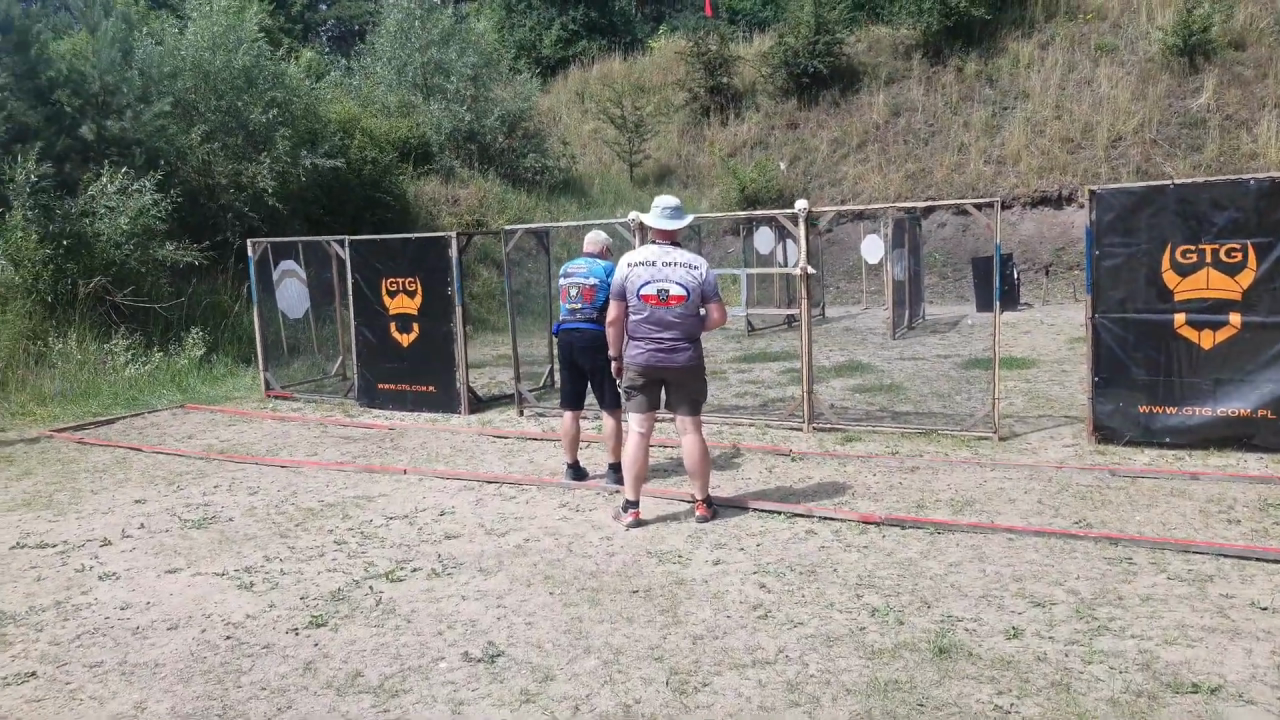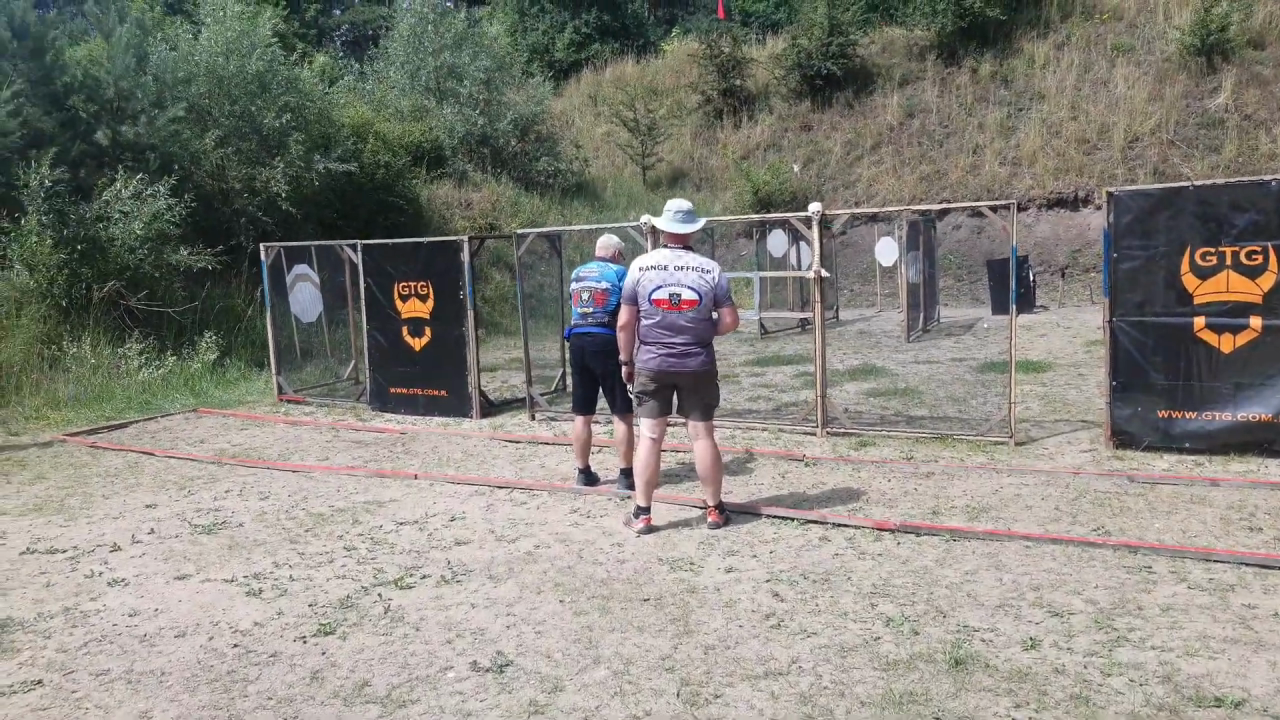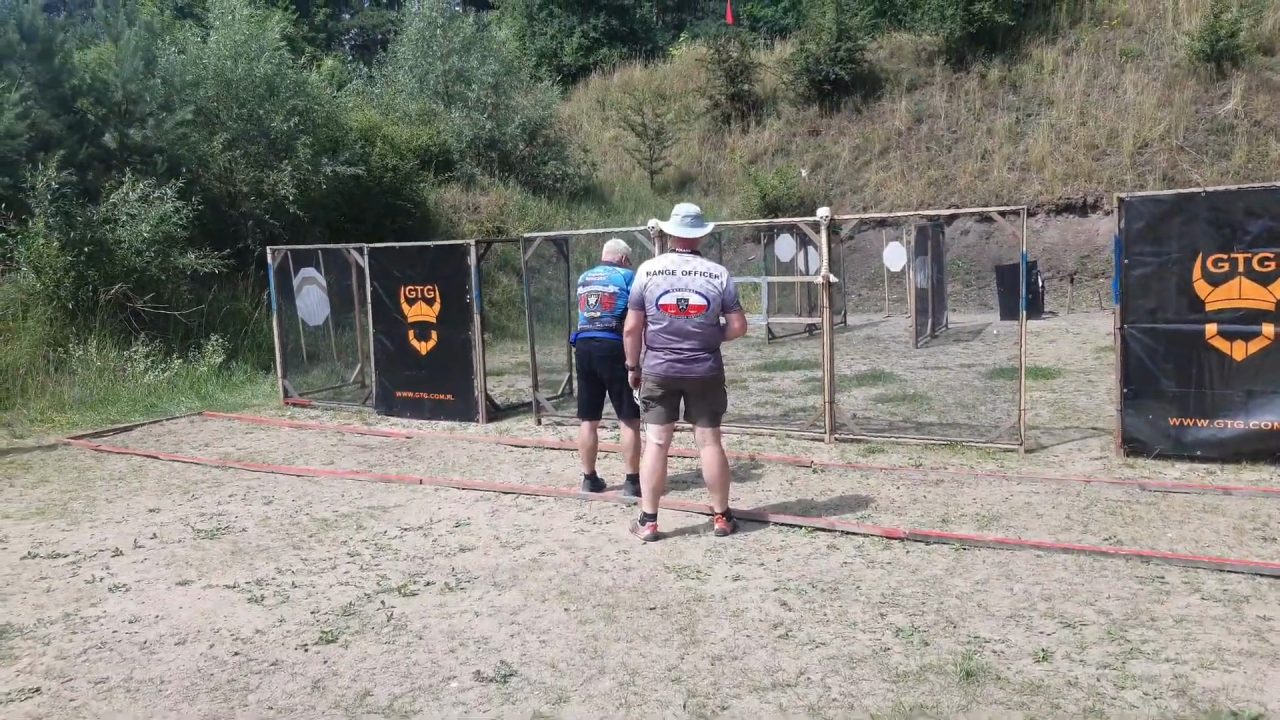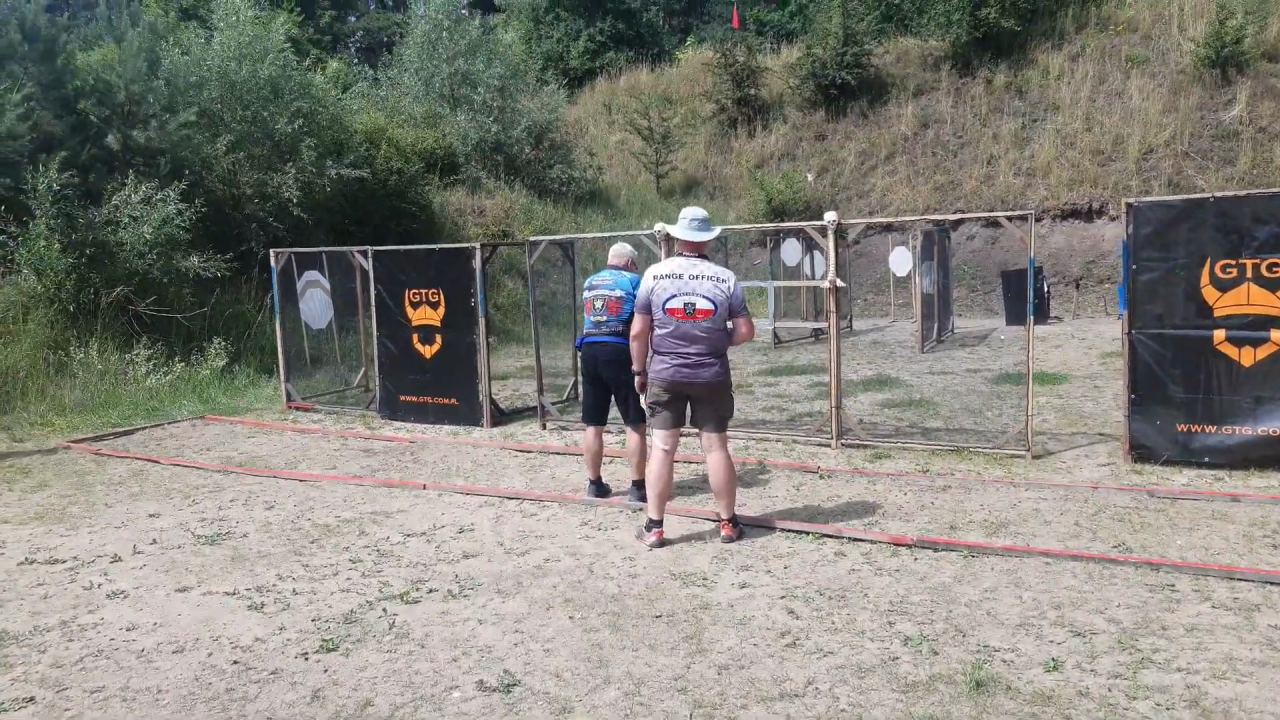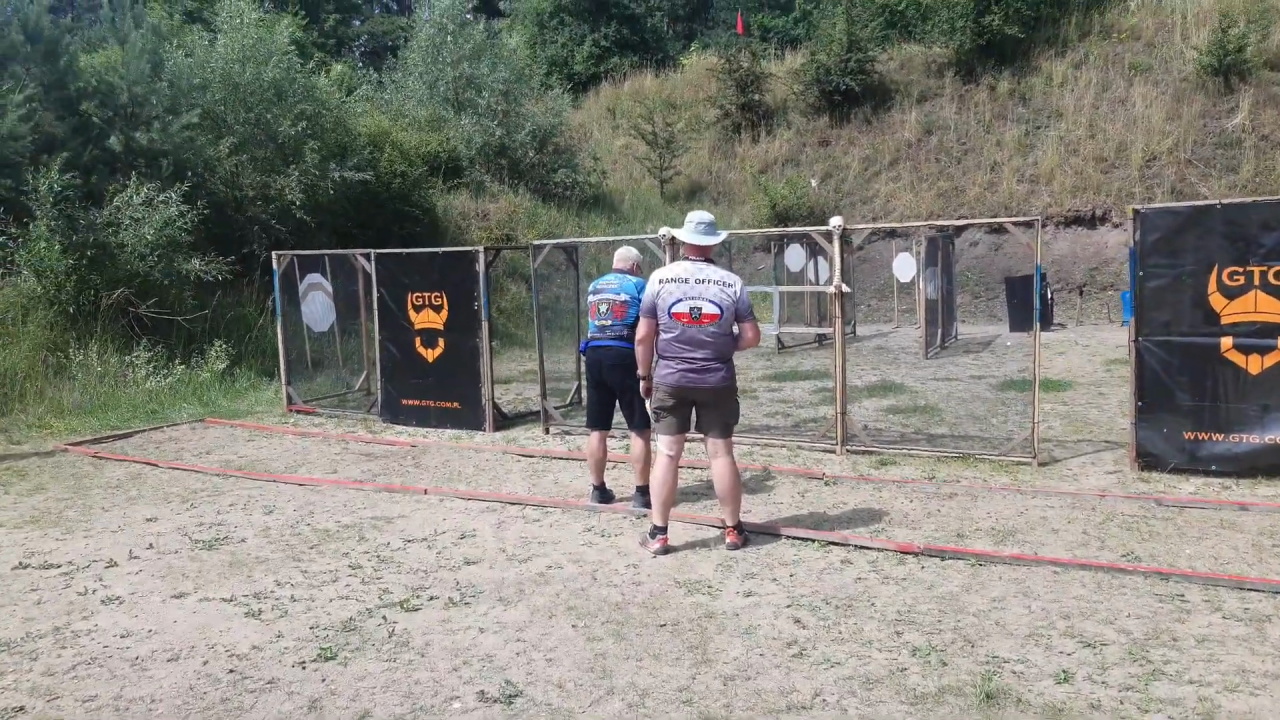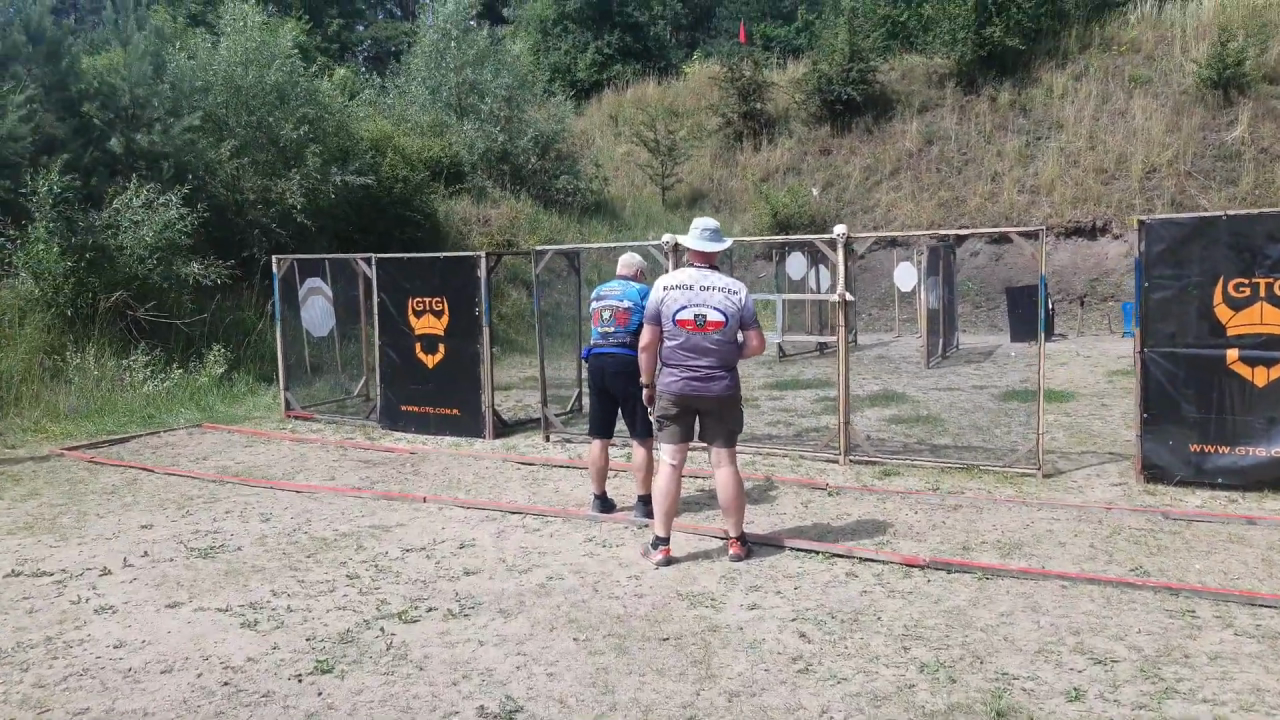
dt=0.1s
person 1, frame 1
left shoulder: (629, 261)
right shoulder: (698, 265)
left elbow: (613, 318)
right elbow: (718, 317)
left wrist: (615, 355)
left hip: (640, 359)
right hip: (685, 360)
left knee: (638, 431)
right knee: (690, 430)
left ankle: (631, 508)
right ankle: (702, 503)
person 1, frame 2
left shoulder: (640, 266)
right shoulder: (710, 269)
left elbow: (625, 323)
right elbow: (730, 321)
left wrist: (626, 360)
left hip: (651, 363)
right hip: (697, 364)
left knee: (649, 437)
right knee: (702, 436)
left ankle: (642, 514)
right ankle: (715, 510)
person 1, frame 3
left shoulder: (648, 270)
right shoulder: (718, 274)
left elbow: (631, 328)
right elbow: (738, 327)
left wrist: (633, 365)
left hip: (658, 369)
right hip: (705, 370)
left knee: (656, 443)
right knee: (709, 442)
left ankle: (648, 521)
right ankle: (722, 517)
person 1, frame 4
left shoulder: (655, 274)
right shoulder: (725, 278)
left elbow: (638, 332)
right elbow: (745, 332)
left wrist: (639, 370)
left hip: (664, 374)
right hip: (711, 375)
left knee: (662, 448)
right knee: (716, 447)
left ankle: (654, 527)
right ankle: (728, 523)
person 1, frame 5
left shoulder: (660, 278)
right shoulder: (732, 282)
left elbow: (643, 336)
right elbow: (751, 337)
left wrist: (644, 375)
left hip: (670, 379)
right hip: (717, 380)
left knee: (667, 453)
right knee: (721, 453)
left ankle: (658, 534)
right ankle: (733, 530)
person 1, frame 6
left shoulder: (665, 284)
right shoulder: (737, 290)
left elbow: (647, 344)
right elbow: (756, 345)
left wrist: (647, 383)
left hip: (674, 387)
right hip: (721, 389)
left knee: (670, 463)
right knee: (725, 463)
left ankle: (660, 544)
right ankle: (736, 542)
person 2, frame 1
left shoulder: (565, 269)
right shoulder: (607, 268)
left hip: (566, 338)
right hip: (595, 339)
left knee: (570, 409)
right knee: (611, 409)
left ankle: (572, 467)
right ankle: (614, 470)
person 2, frame 2
left shoulder: (577, 274)
right shoulder: (619, 272)
left hip: (578, 342)
right hip: (606, 343)
left knee: (582, 414)
right knee: (622, 413)
left ankle: (584, 472)
right ankle: (626, 475)
person 2, frame 3
left shoulder: (583, 278)
right shoulder: (627, 276)
left hip: (584, 347)
right hip: (613, 348)
left knee: (588, 419)
right knee: (629, 419)
left ankle: (589, 478)
right ankle: (632, 481)
person 2, frame 4
left shoulder: (589, 283)
right shoulder: (633, 280)
left hip: (590, 351)
right hip: (619, 352)
left knee: (593, 424)
right knee: (635, 424)
left ankle: (595, 484)
right ankle: (638, 486)
person 2, frame 5
left shoulder: (594, 286)
right shoulder: (638, 285)
left hip: (594, 356)
right hip: (624, 357)
left knee: (597, 429)
right knee: (640, 429)
left ankle: (598, 489)
right ankle: (642, 493)
person 2, frame 6
left shoulder: (597, 292)
right shoulder: (642, 291)
left hip: (597, 363)
right hip: (627, 365)
left knee: (599, 438)
right knee: (642, 438)
left ankle: (599, 499)
right ankle: (643, 503)
